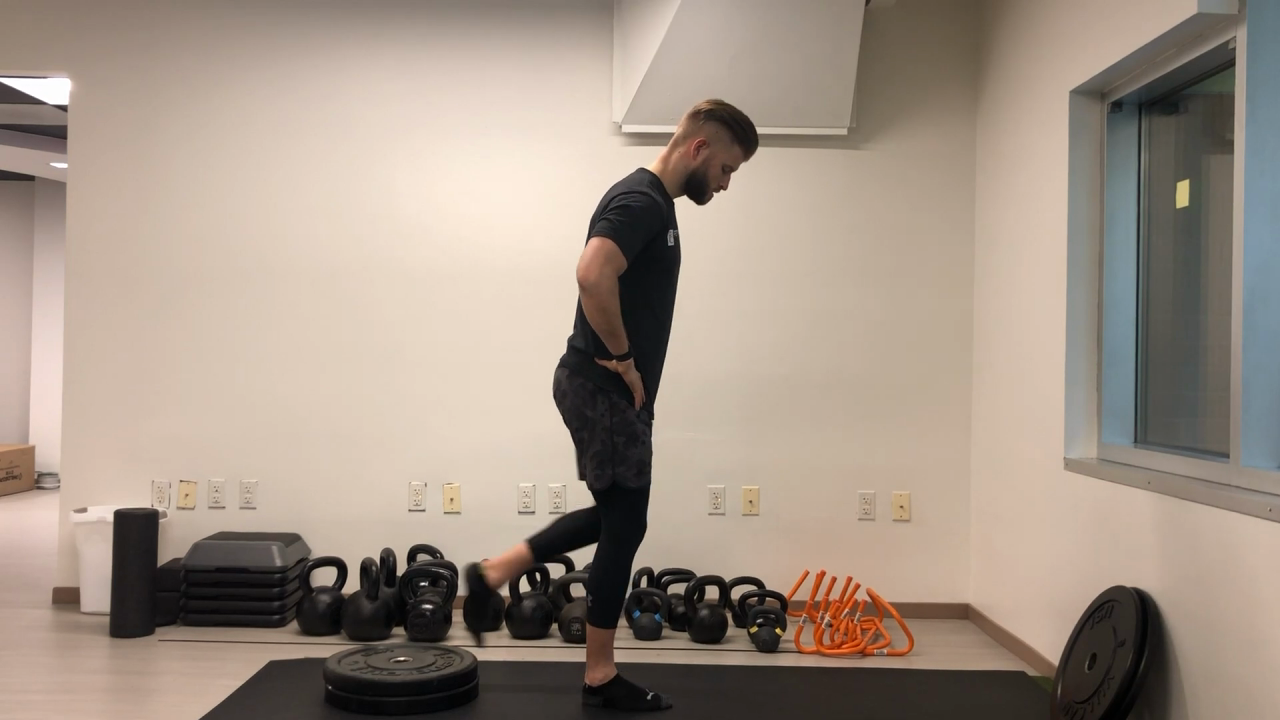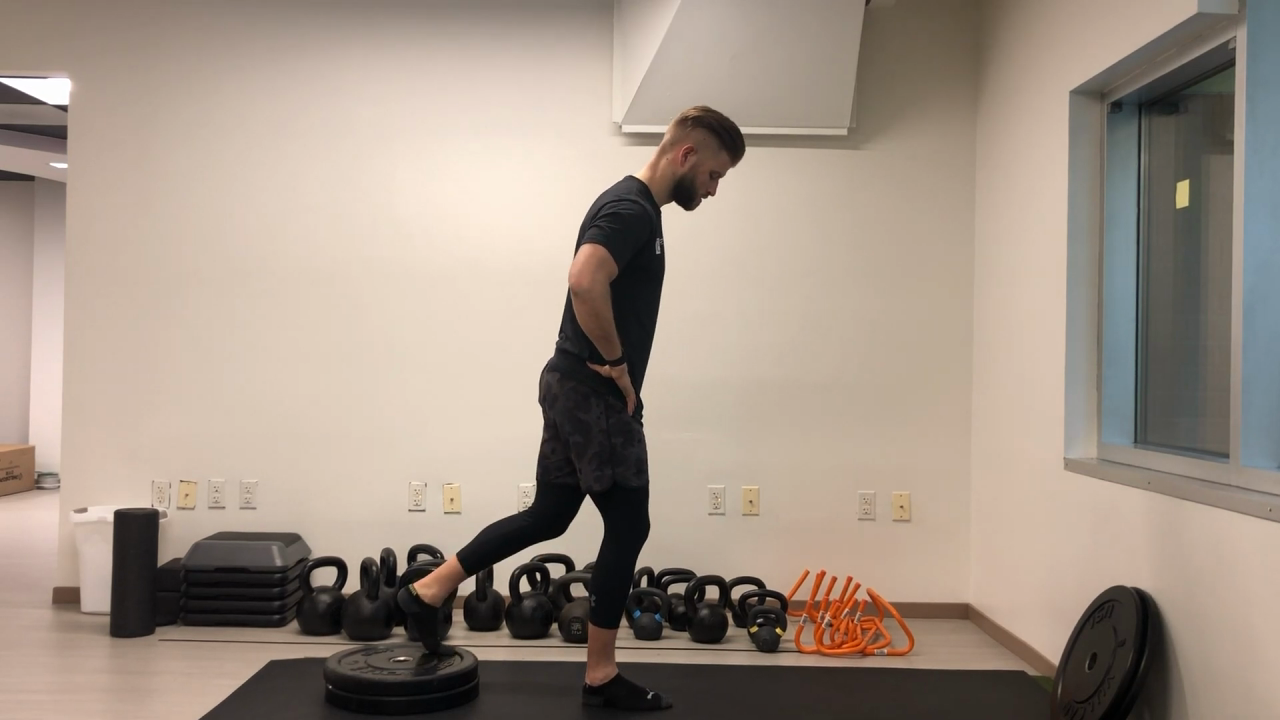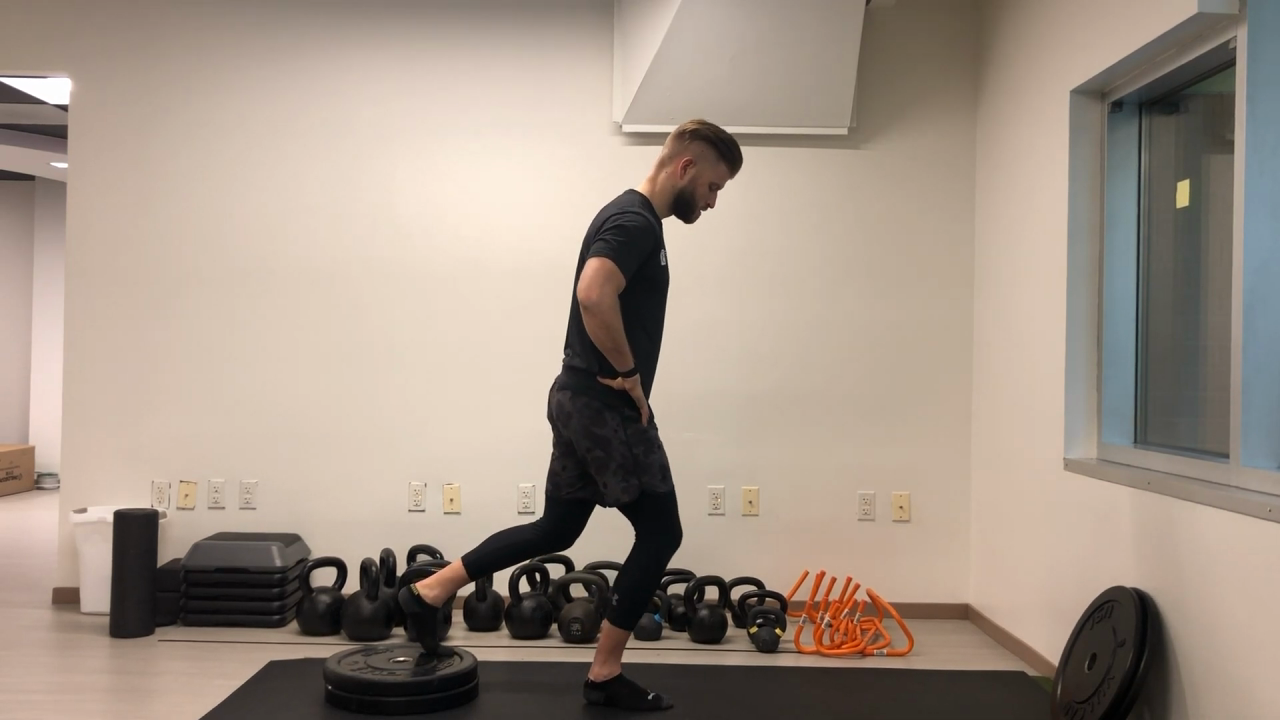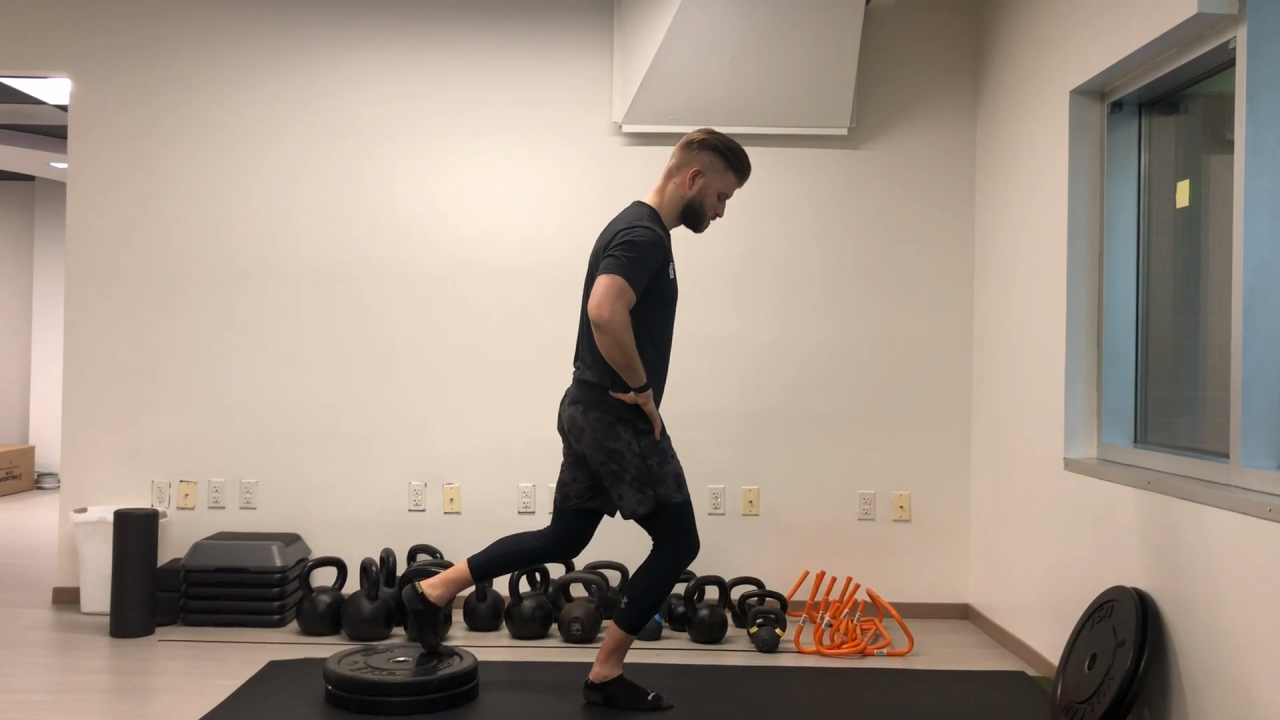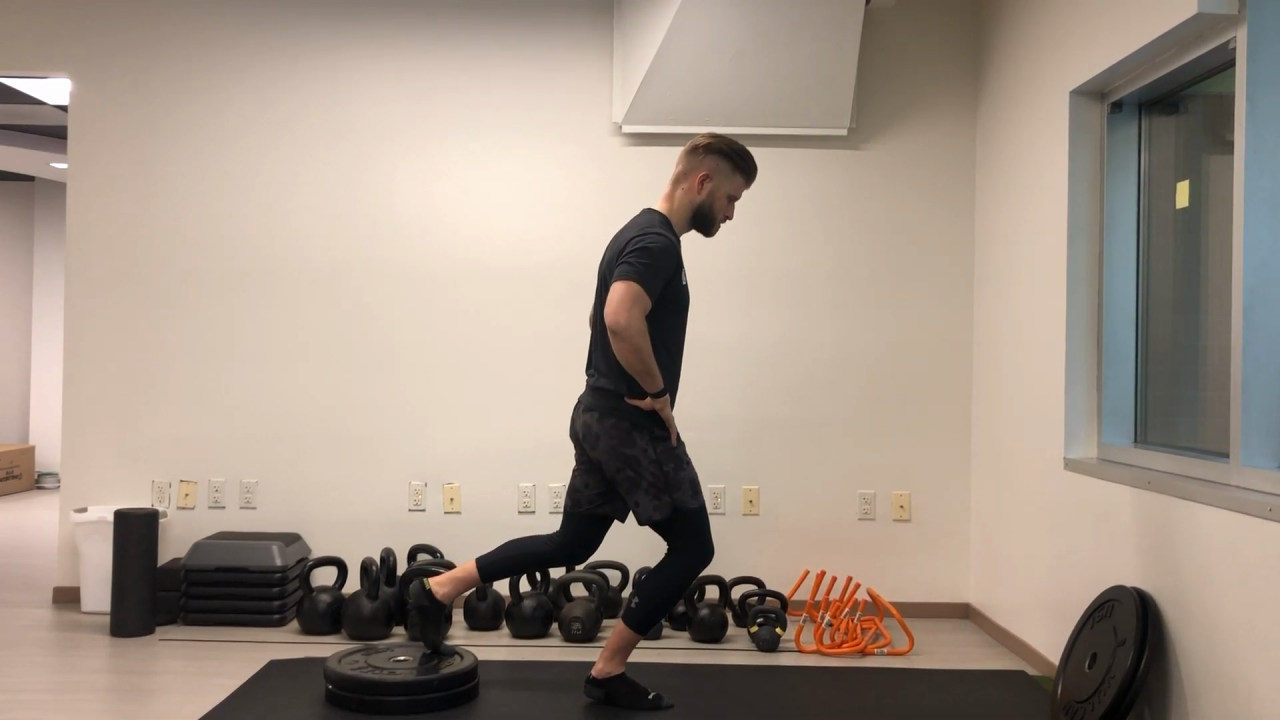
dt=1s
person 1, frame 1
left shoulder: (657, 203)
right shoulder: (639, 200)
right elbow: (593, 275)
right wrist: (624, 359)
left hip: (609, 388)
right hip: (604, 388)
left knee: (617, 514)
right knee: (625, 524)
left ankle: (495, 576)
right ankle: (600, 676)
person 1, frame 2
left shoulder: (635, 206)
right shoulder: (631, 209)
right elbow: (585, 282)
right wrist: (616, 363)
left hip: (575, 386)
right hip: (593, 391)
left knee: (550, 514)
right knee: (628, 526)
left ankle: (428, 591)
right ankle: (601, 676)
person 1, frame 3
left shoulder: (634, 219)
right shoulder: (635, 222)
right elbow: (593, 295)
right wrist: (629, 374)
left hip: (582, 398)
right hip: (604, 406)
left knee: (556, 528)
right knee: (660, 532)
left ankle: (428, 592)
right ankle: (605, 675)
person 1, frame 4
left shoulder: (639, 228)
right shoulder: (644, 235)
right elbow: (605, 313)
right wrist: (641, 388)
left hip: (590, 410)
right hip: (616, 418)
left knee: (563, 537)
right knee: (678, 542)
left ankle: (432, 591)
right ankle: (606, 675)
person 1, frame 5
left shoulder: (646, 234)
right shoulder: (656, 242)
left elbow: (615, 319)
right elbow: (622, 320)
right wrist: (658, 393)
left hip: (603, 414)
right hip: (630, 422)
left knee: (572, 543)
right knee: (692, 547)
left ankle: (439, 589)
right ankle: (608, 672)
